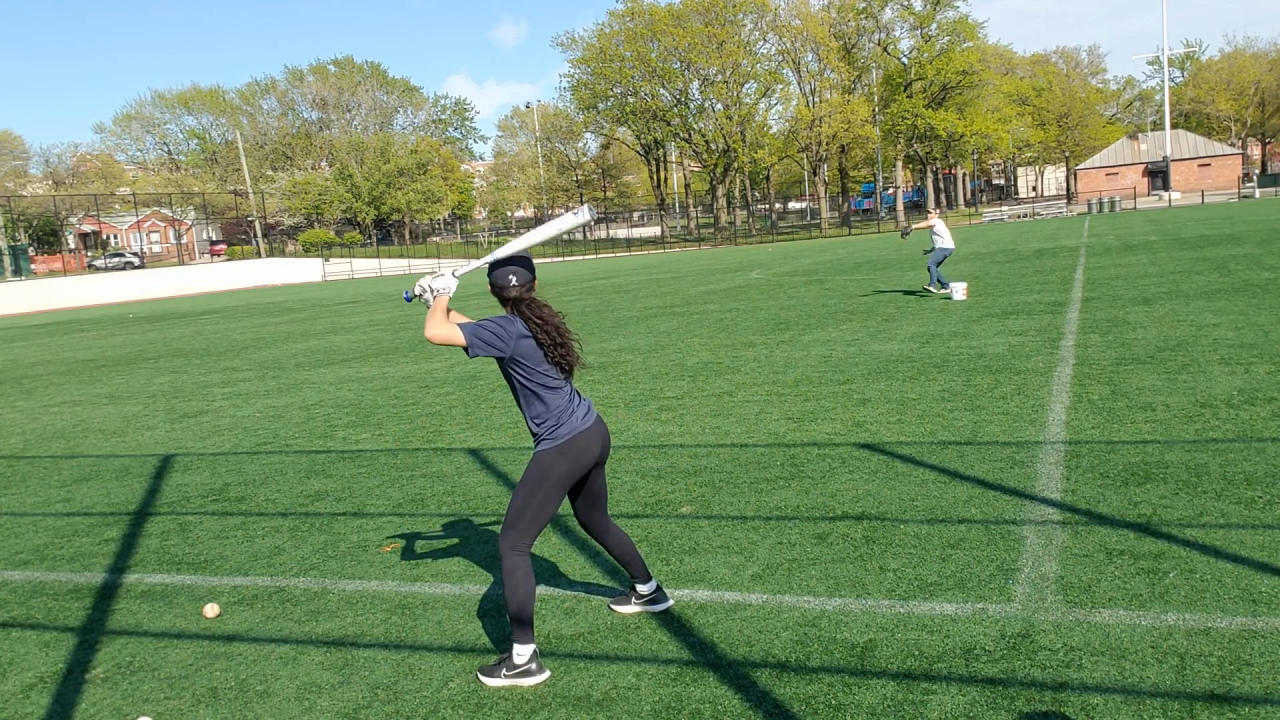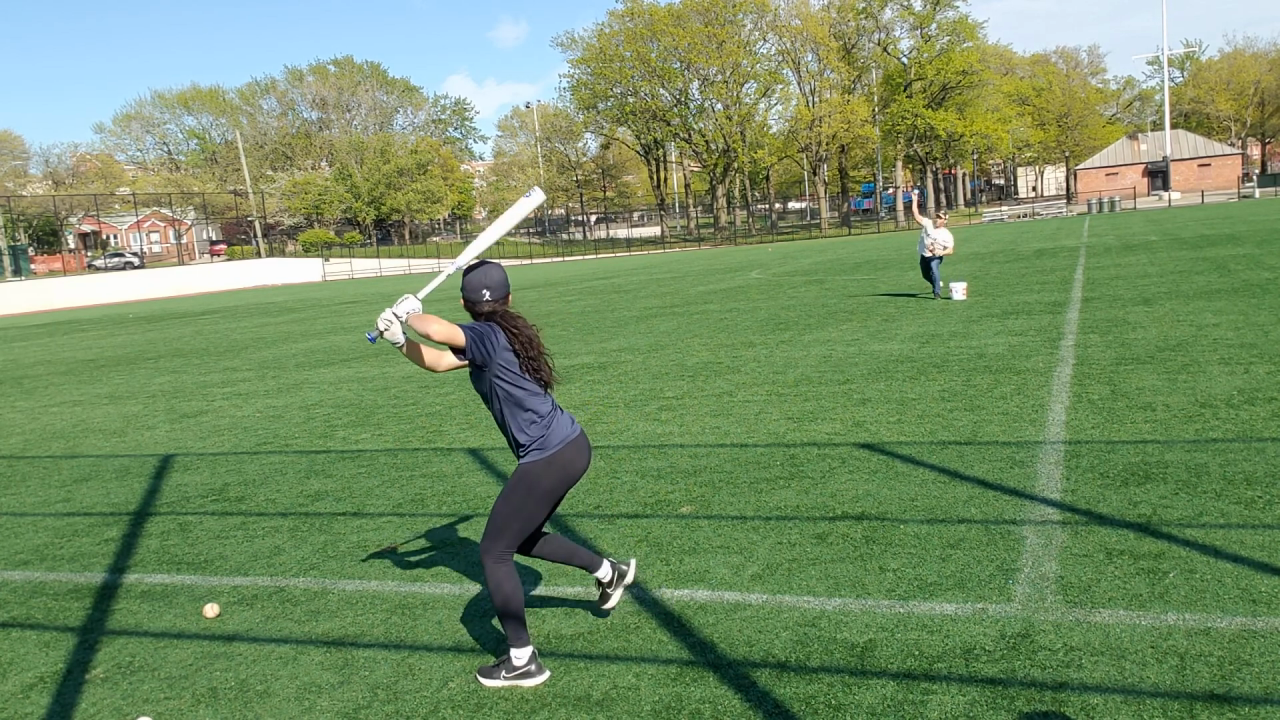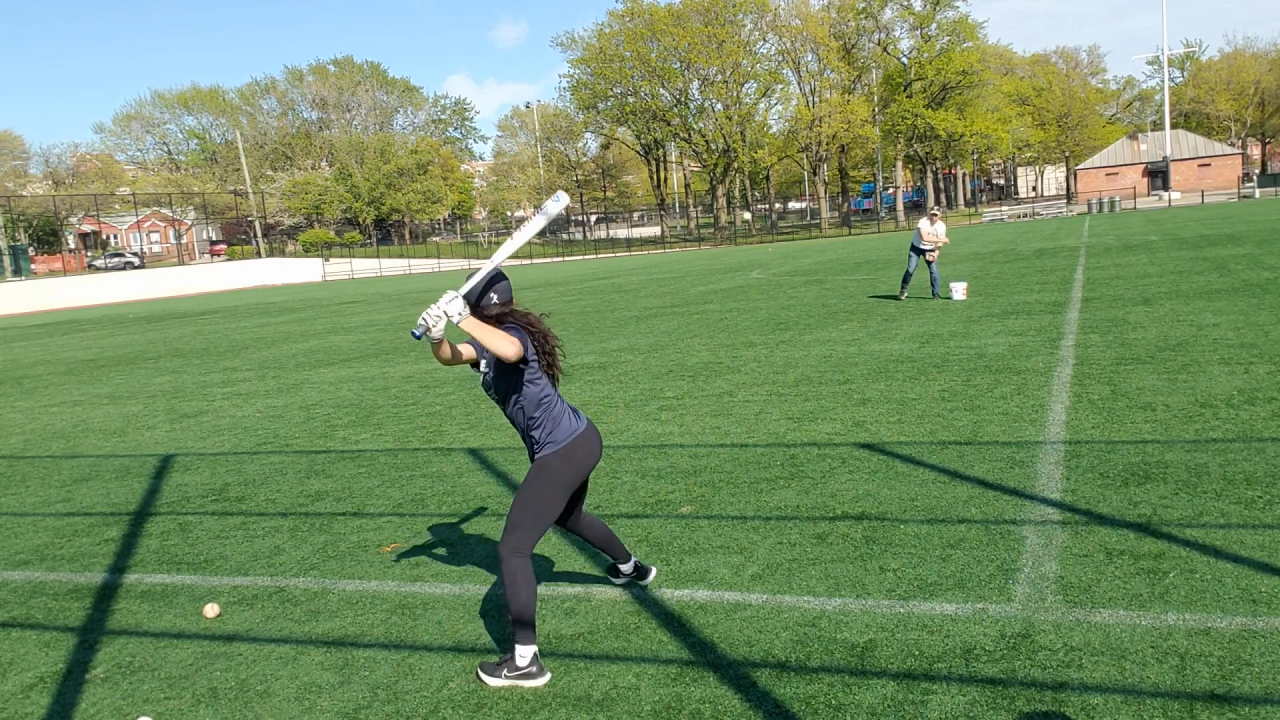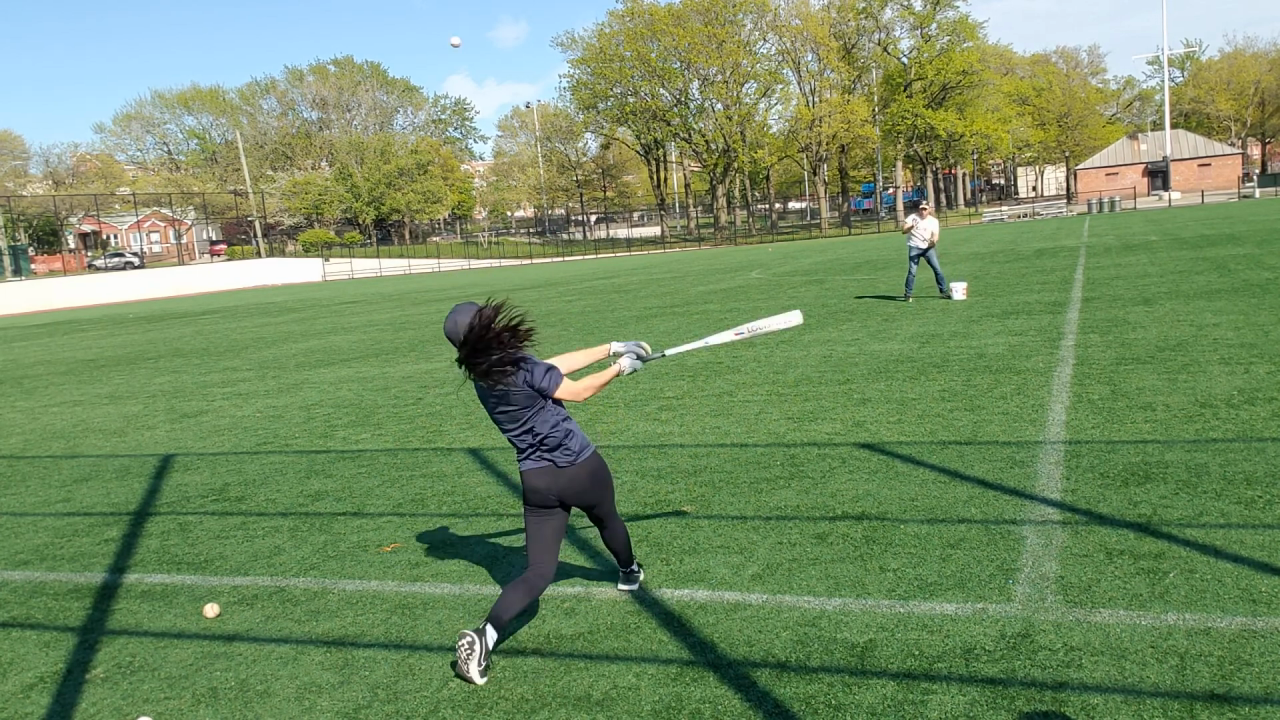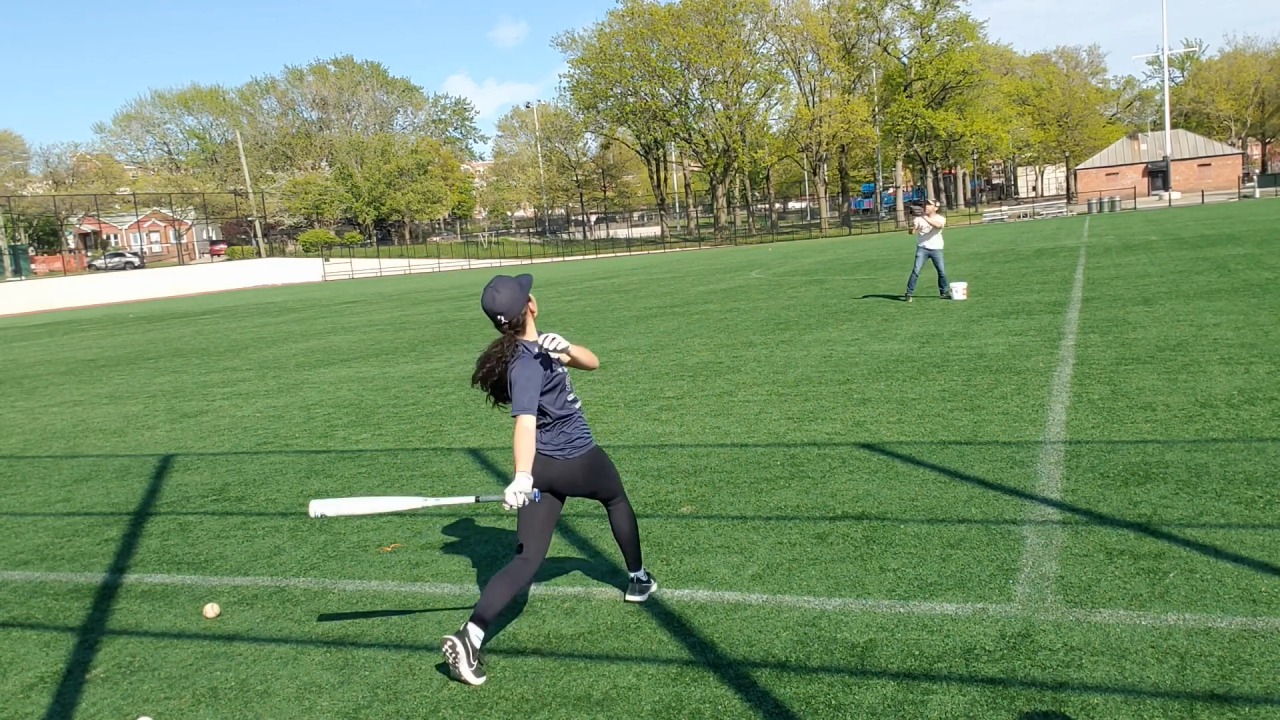
dt=0.4s
person 1, frame 1
left shoulder: (508, 329)
right shoulder: (537, 320)
left elbow: (434, 333)
right elbow: (477, 330)
left wrist: (443, 293)
right wrist: (439, 300)
left hip: (563, 448)
right hip: (592, 434)
left knee: (512, 544)
right knee: (595, 520)
left ankle: (524, 659)
right ankle: (649, 590)
person 1, frame 2
left shoulder: (488, 335)
right shoulder: (501, 335)
left elbow: (442, 331)
right elbow: (437, 361)
left wrist: (411, 314)
right wrist: (400, 341)
left hip: (547, 461)
right hip: (572, 447)
left knee: (494, 553)
right knee: (523, 541)
left ankle: (523, 661)
right ankle: (609, 571)
person 1, frame 3
left shoulder: (516, 337)
right shoulder: (492, 340)
left elbow: (509, 351)
right elbow: (450, 356)
left wrist: (460, 317)
right wrist: (436, 334)
left hip: (563, 453)
right hip: (580, 442)
left knee: (513, 550)
right knee: (568, 516)
left ankle: (525, 660)
right ankle: (630, 568)
person 1, frame 4
left shoulder: (482, 380)
right shoulder: (521, 365)
left elbow: (551, 367)
right elbow: (575, 392)
left wrist: (610, 348)
right wrist: (619, 367)
left hip: (537, 481)
right hip: (582, 469)
left knee: (537, 571)
right knee: (607, 519)
left ankle: (483, 637)
right ankle: (629, 572)
person 1, frame 5
left shoulder: (538, 344)
right shoulder: (525, 364)
left elbow: (591, 361)
right elbow: (525, 427)
left wrist: (563, 345)
right wrist: (521, 479)
left hip: (540, 467)
right hip: (579, 460)
left knee: (526, 559)
right knee: (616, 499)
left ankle: (470, 635)
right ankle: (637, 578)
